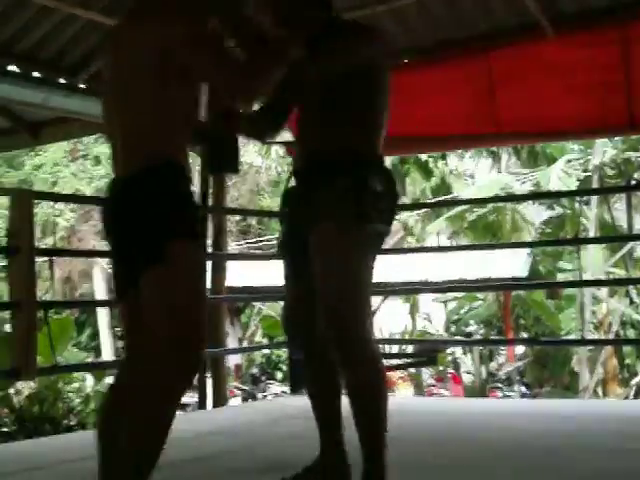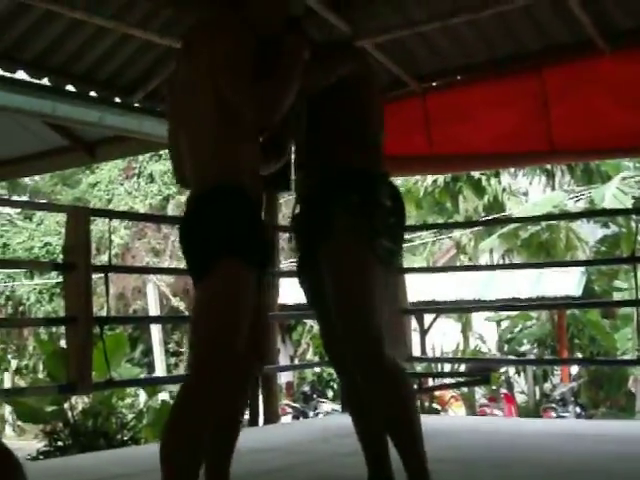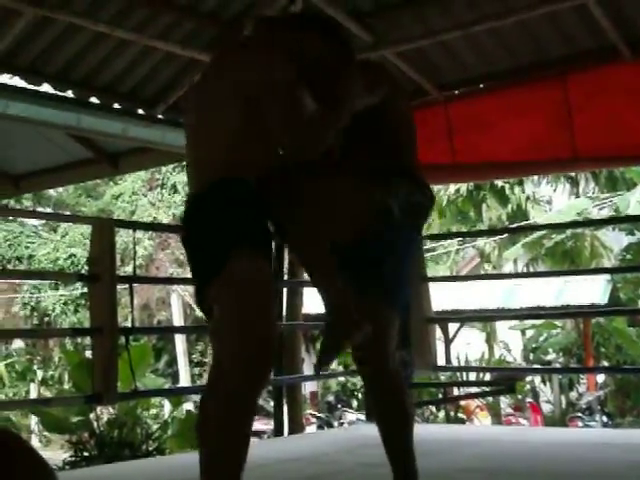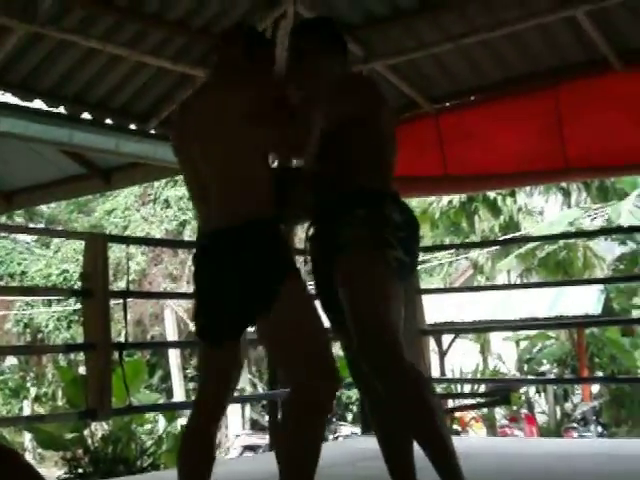
dt=0.7s
person 1, frame 1
left shoulder: (125, 40)
right elbow: (237, 87)
left hip: (129, 202)
right hip: (157, 198)
left knee: (143, 364)
right knee: (179, 358)
person 1, frame 2
left shoulder: (189, 71)
right elbow: (265, 110)
right wrist: (294, 56)
left hip: (218, 219)
right hip: (224, 219)
left knee: (242, 365)
right knee: (211, 374)
person 1, frame 3
left shoulder: (221, 68)
right shoulder: (270, 54)
right elbow: (300, 144)
right wrist: (346, 100)
left hip: (204, 219)
right hip: (230, 216)
left knee: (230, 367)
right knee: (251, 360)
person 1, frame 4
left shoulder: (185, 116)
right shoulder: (244, 88)
right elbow: (291, 142)
left hip: (211, 258)
right hip: (250, 249)
left knee: (211, 398)
right knee: (318, 379)
person 2, frame 1
left shoulder: (361, 38)
right shoulder: (305, 60)
left elbow: (299, 79)
right elbow: (267, 125)
right wrist: (229, 116)
left hip: (353, 191)
right hip: (311, 194)
left knee: (344, 329)
right knee: (301, 325)
person 2, frame 2
left shoulder: (342, 57)
right shoulder: (310, 100)
left hip: (359, 208)
right hip: (320, 220)
left knee: (362, 347)
right knee: (342, 353)
person 2, frame 3
left shoulder: (372, 76)
left hip: (394, 196)
right hip: (364, 236)
left knee: (281, 185)
right knee: (377, 362)
left ankle: (342, 313)
person 2, frame 4
left shoulder: (352, 85)
right shoulder: (341, 112)
left elbow: (309, 113)
left hip: (367, 229)
right hip: (341, 238)
left knee: (381, 358)
right knee: (368, 375)
